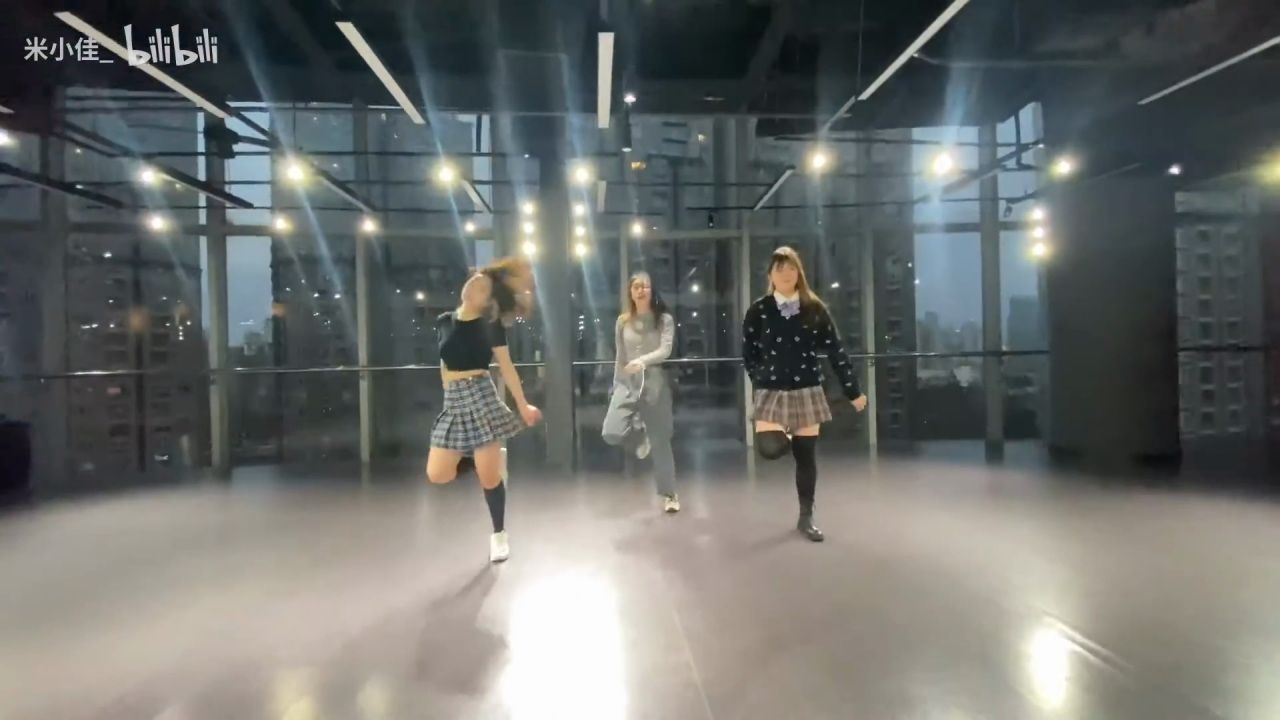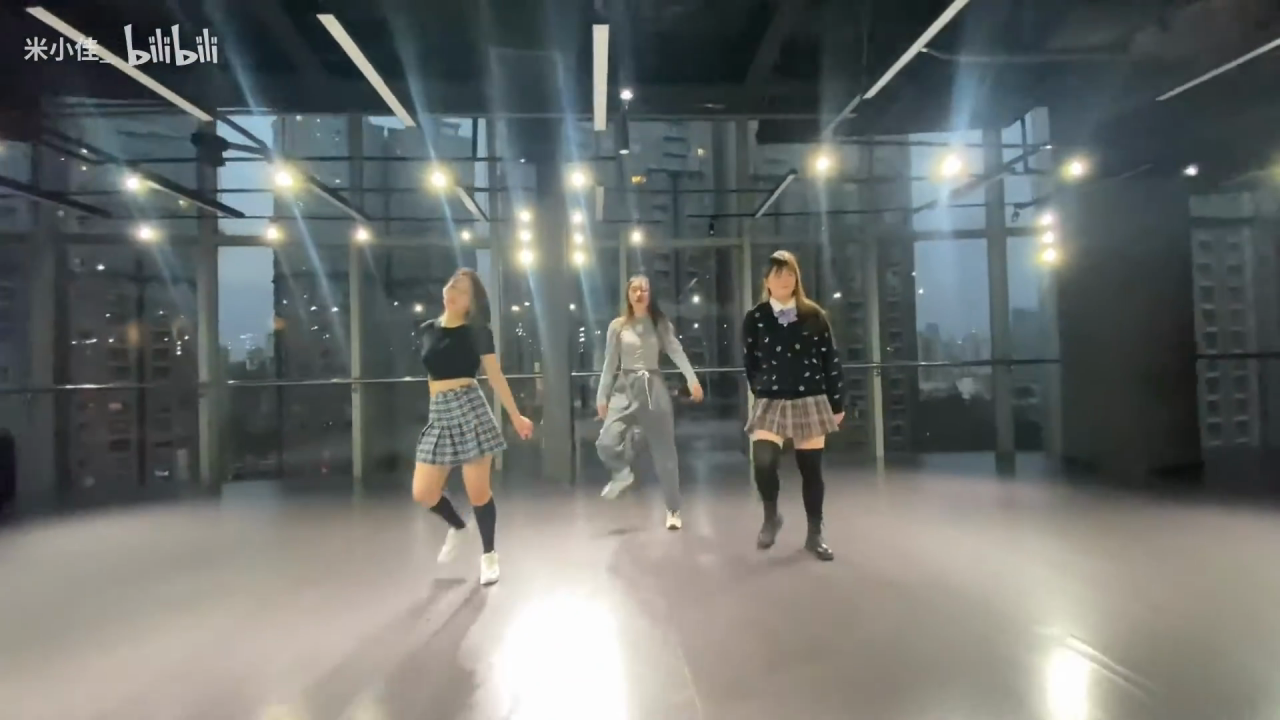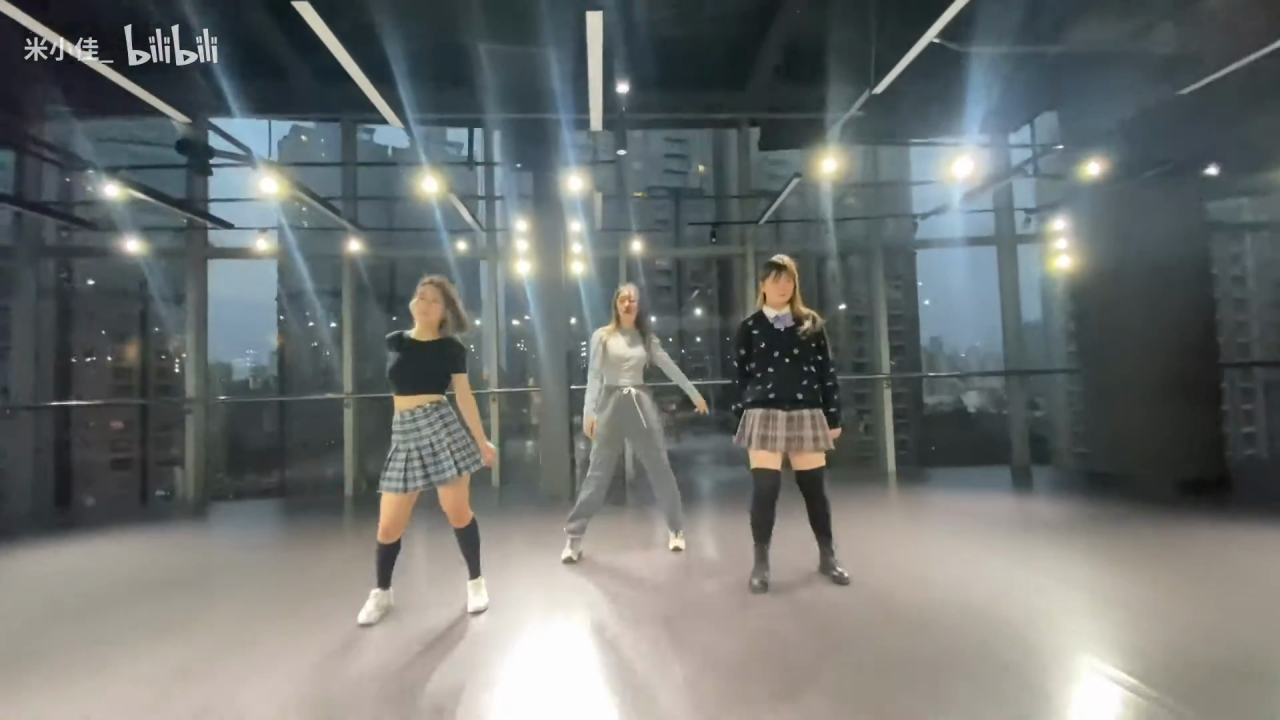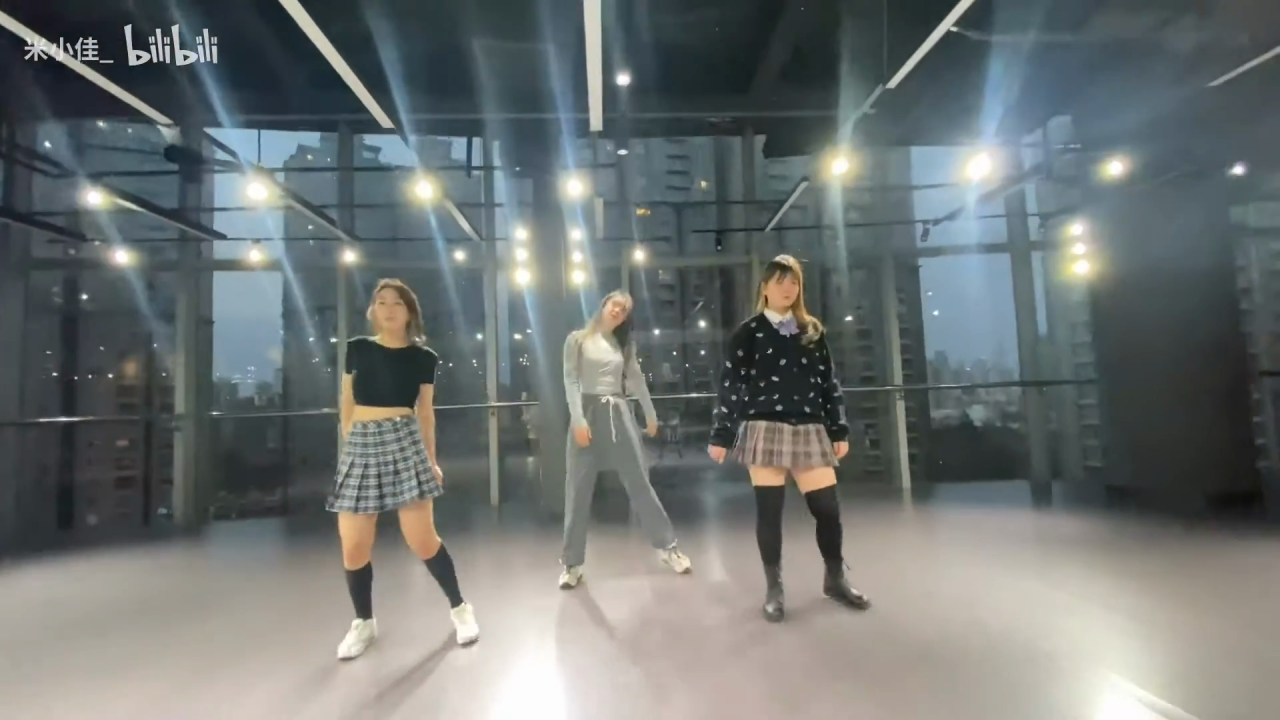
dt=0.2s
person 1, frame 1
left shoulder: (491, 326)
right shoulder: (444, 321)
left elbow: (506, 366)
left wrist: (523, 404)
left hip: (481, 398)
right hip: (452, 402)
left knee: (489, 477)
right knee: (437, 473)
left ankle: (499, 534)
right ankle: (491, 462)
person 1, frame 2
left shoulder: (478, 332)
right shoulder: (428, 330)
left elbow: (495, 376)
left wrist: (515, 416)
left hip: (469, 408)
right hip: (438, 414)
left knee: (478, 491)
right knee: (422, 492)
left ankle: (489, 556)
right ankle: (456, 526)
person 1, frame 3
left shoulder: (451, 348)
right shoulder: (395, 341)
left elbow: (464, 396)
left wrist: (480, 441)
left hip: (440, 427)
right hip: (403, 434)
left knee: (458, 513)
right knee: (389, 525)
left ankle: (475, 582)
right ankle: (382, 592)
person 1, frame 4
left shoulder: (423, 357)
right shoulder: (356, 349)
left elbow: (425, 411)
right elbow: (346, 405)
left wrist: (431, 461)
right wrist: (351, 446)
left hip: (404, 446)
right hip: (360, 448)
left knee: (422, 541)
right knee: (353, 548)
left ankle: (459, 608)
right ankle: (364, 623)
person 2, frame 1
left shoulder: (815, 309)
left elbow: (835, 351)
right elbow: (749, 353)
left wrist: (853, 390)
right wrist: (760, 383)
left hip: (807, 392)
right hip: (771, 392)
left knee: (806, 455)
right knee: (769, 447)
right ankle: (787, 440)
person 2, frame 2
left shoulder: (813, 315)
right shoulder: (755, 318)
left elbow: (830, 361)
right elbow: (751, 364)
left wrist: (836, 403)
left hip: (810, 401)
right hip: (771, 403)
left knee: (811, 470)
right knee: (763, 461)
right ankle: (771, 516)
person 2, frame 3
left shoulder: (811, 323)
right shoulder: (749, 328)
left elbow: (827, 371)
right elbow: (741, 378)
left wrist: (833, 418)
right wrist: (745, 417)
left hip: (806, 415)
right hip: (763, 417)
left knee: (813, 489)
right knee: (764, 491)
left ankle: (827, 557)
right ankle: (760, 563)
person 2, frame 4
left shoulder: (812, 330)
right shoulder: (749, 332)
left elbow: (829, 383)
right elbow: (730, 384)
left wrist: (839, 431)
right wrist: (721, 435)
left hip: (810, 430)
right hip: (765, 429)
left knee: (827, 508)
right knee: (769, 511)
left ankle: (835, 579)
right ankle: (774, 590)
person 3, frame 1
left shoulder: (664, 319)
right shoulder: (623, 321)
left elbow: (665, 350)
left wrist: (642, 361)
right wrist: (616, 385)
left hip: (654, 380)
right hip: (627, 381)
left knee: (661, 439)
right knee: (612, 432)
left ankle: (669, 493)
right ankle: (640, 435)
person 3, frame 2
left shoulder: (661, 325)
right shoulder: (618, 326)
left elbow: (677, 353)
right elbow: (610, 363)
left wrist: (692, 378)
right wrist: (602, 396)
left hip: (654, 387)
right hip: (625, 387)
left knee: (665, 452)
right knee: (607, 444)
left ankle: (673, 509)
right ankle: (622, 473)
person 3, frame 3
left shoulder: (647, 338)
right shoulder: (603, 336)
left elbow: (670, 367)
right elbow: (595, 376)
left wrist: (695, 394)
right wrist: (589, 412)
left hip: (642, 404)
right hip: (612, 404)
left knee: (660, 469)
right knee: (598, 471)
left ankle: (675, 530)
right ankle: (574, 537)
person 3, frame 4
left shoulder: (624, 344)
right shoulder: (578, 339)
left elbow: (635, 380)
right elbow: (571, 380)
left wrist: (651, 414)
right wrist: (577, 419)
left hip: (620, 414)
right hip: (589, 414)
left knee: (640, 485)
right knee: (578, 491)
left ankle: (668, 547)
right ankle: (572, 564)
